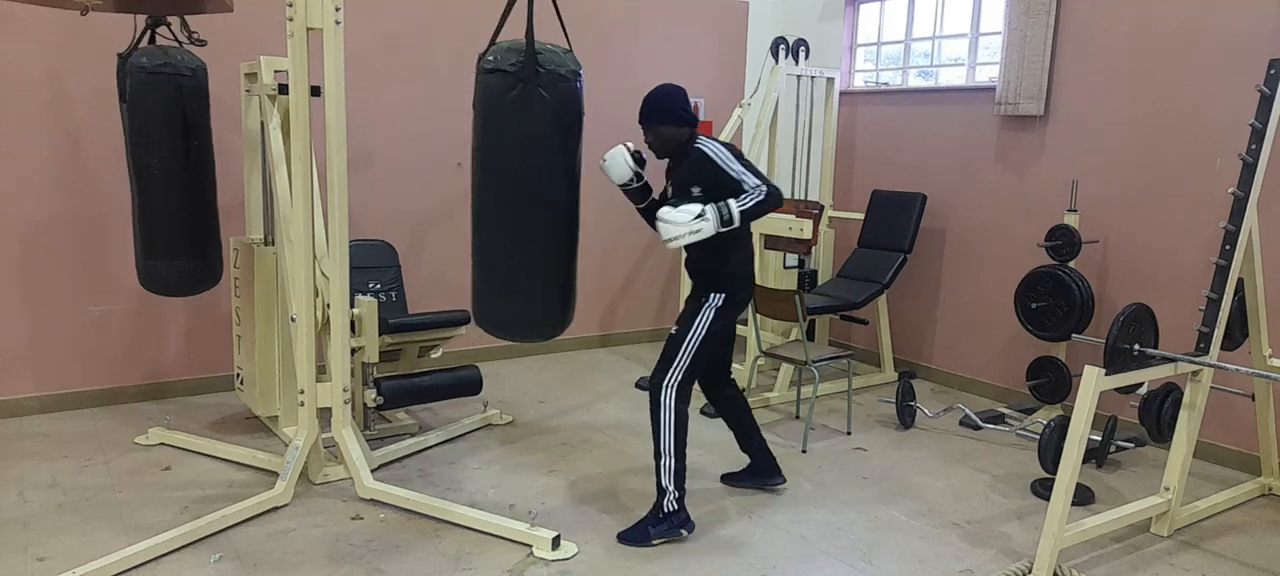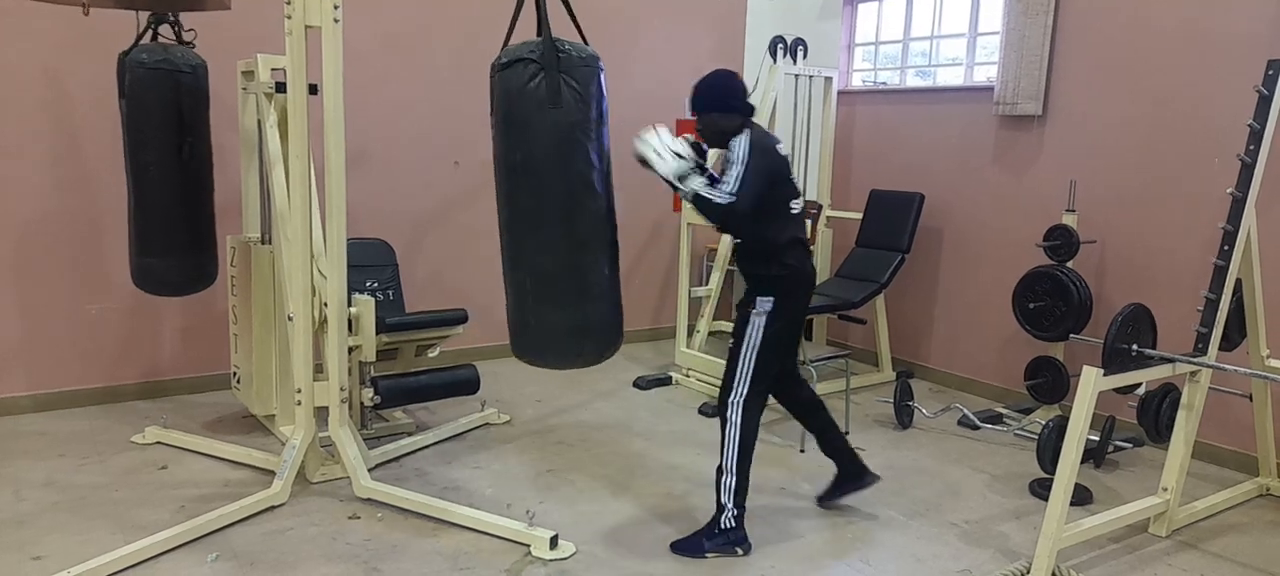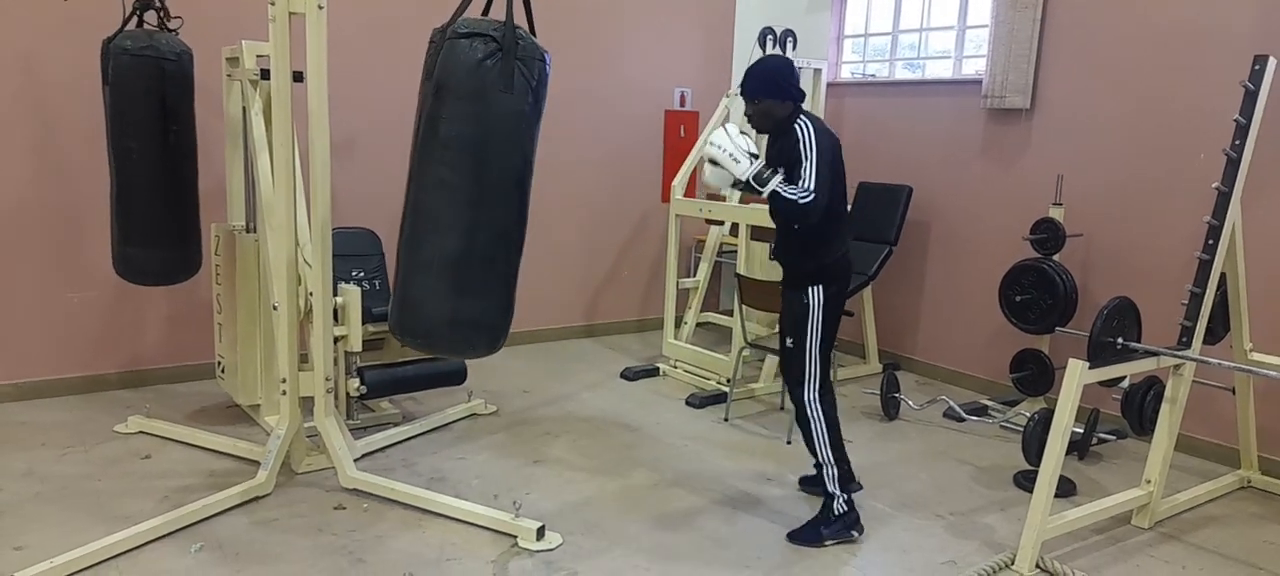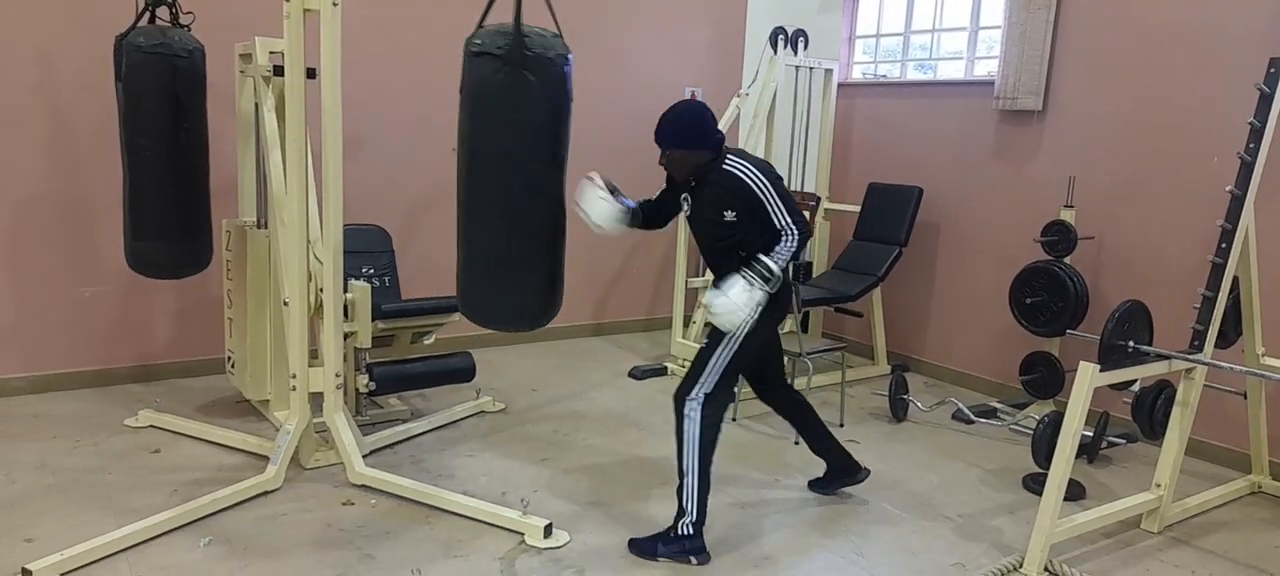
dt=0.7s
person 1, frame 1
left shoulder: (712, 155)
right shoulder: (678, 166)
left elbow: (768, 195)
right elbow: (666, 225)
left wrist: (710, 217)
right wrist: (635, 186)
left hip: (723, 287)
right hip: (714, 284)
left knee: (668, 386)
right knee: (714, 376)
left ankle: (672, 510)
right ankle: (764, 466)
person 1, frame 2
left shoulder: (747, 147)
right shoulder: (757, 142)
left elbow: (728, 212)
right elbow: (732, 203)
left wrist: (677, 170)
right wrist: (691, 168)
left hip: (773, 288)
right hip: (790, 278)
left knee: (739, 399)
right knee: (784, 380)
left ankle: (729, 526)
right ankle: (851, 468)
person 1, frame 3
left shoulder: (810, 135)
right shoulder: (785, 136)
left elbow: (807, 205)
left wrist: (749, 170)
right wrist: (744, 164)
left hip: (819, 279)
right hip: (806, 274)
left knee: (806, 391)
right knee: (806, 378)
left ankle: (841, 510)
right ankle: (836, 474)
person 1, frame 4
left shoulder: (746, 174)
right shoulder: (692, 179)
left elbow: (794, 233)
right elbow: (655, 216)
left wrist: (750, 285)
right wrist: (612, 204)
left hip: (757, 303)
right hip: (734, 302)
left knee: (697, 401)
right knee: (772, 385)
left ankle: (687, 534)
right ankle: (843, 464)
